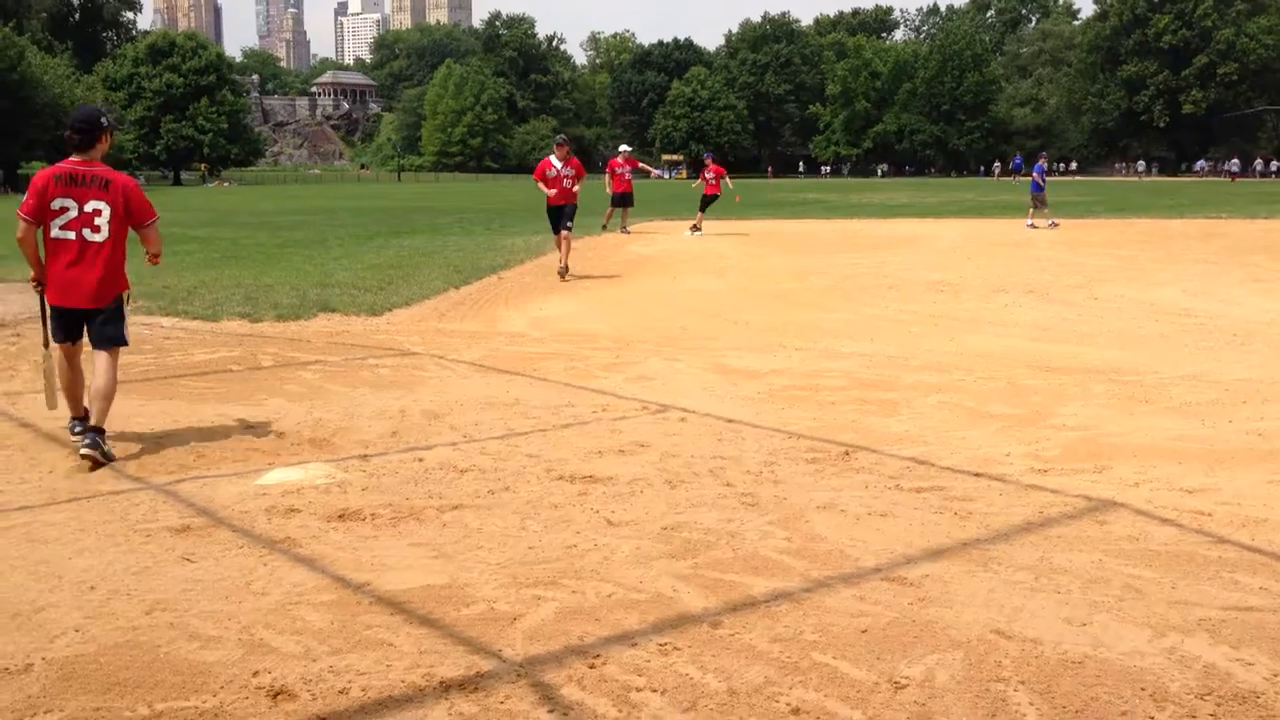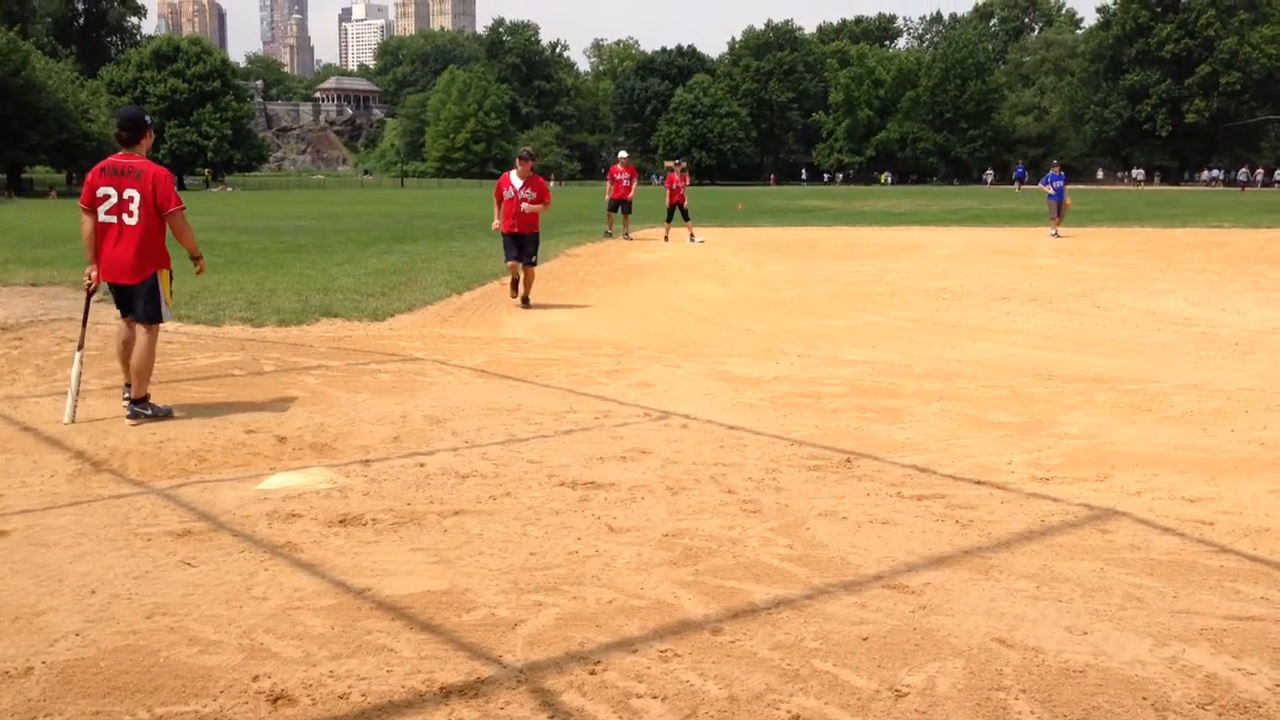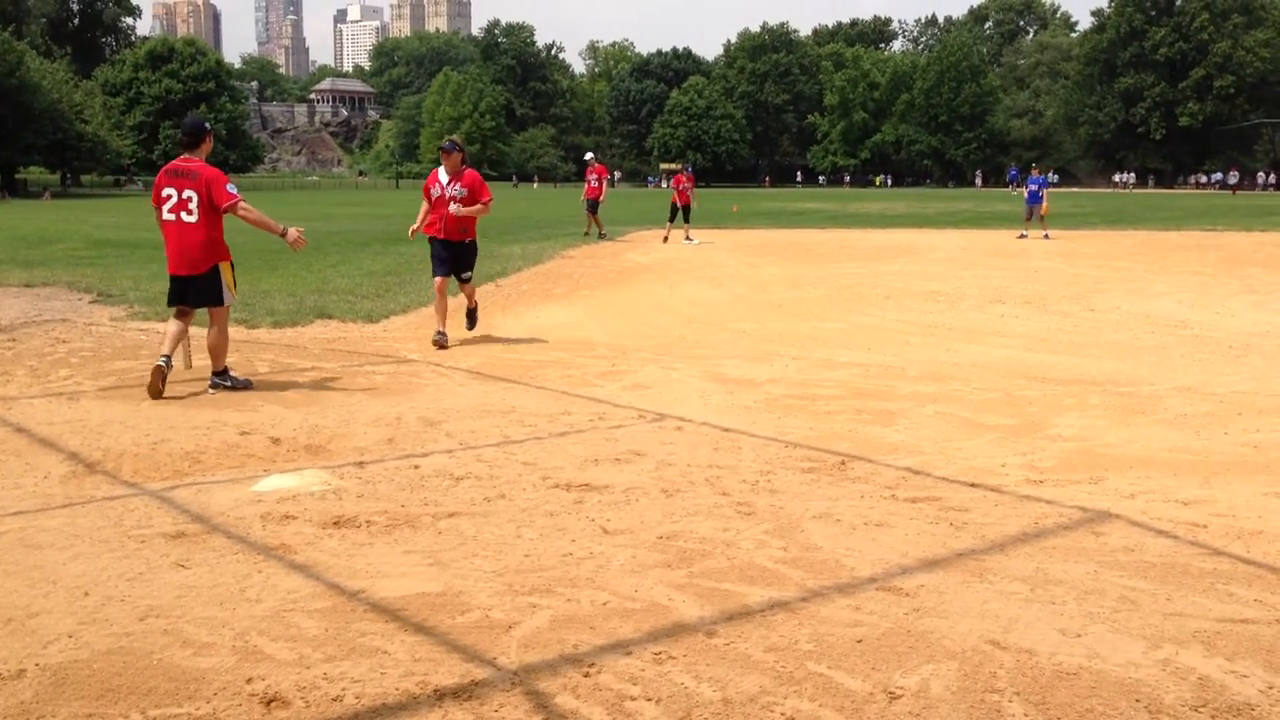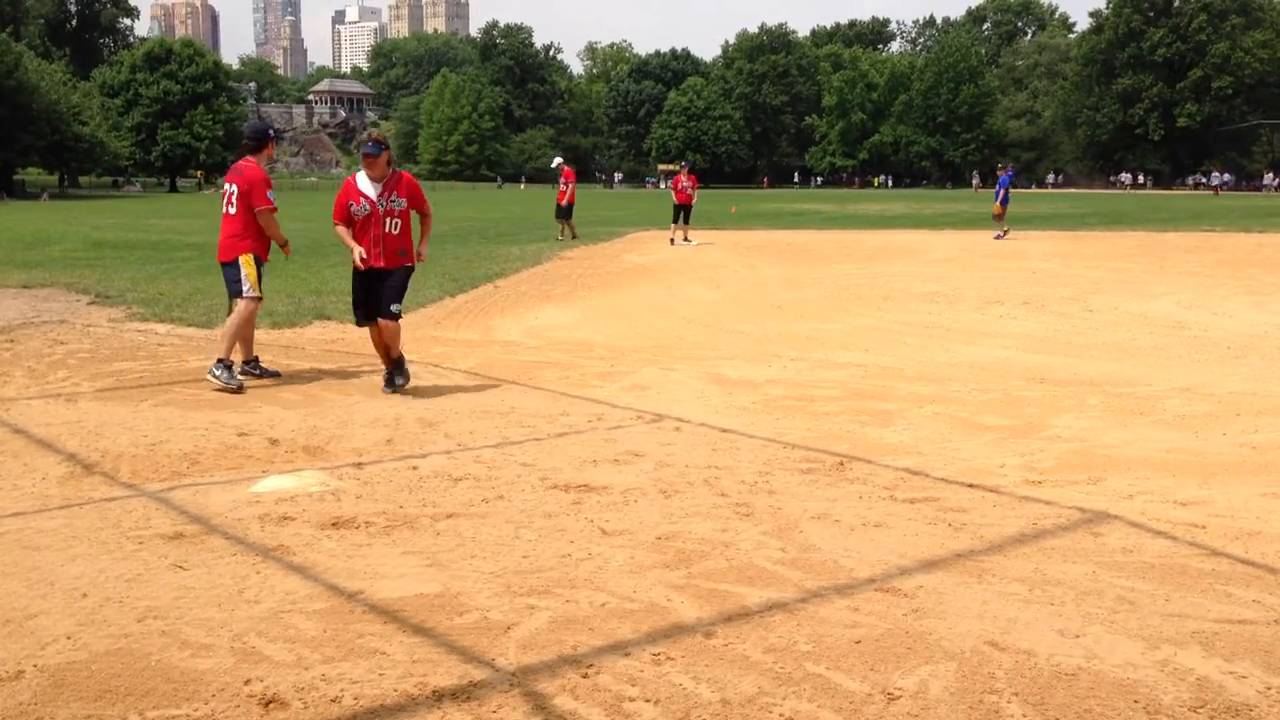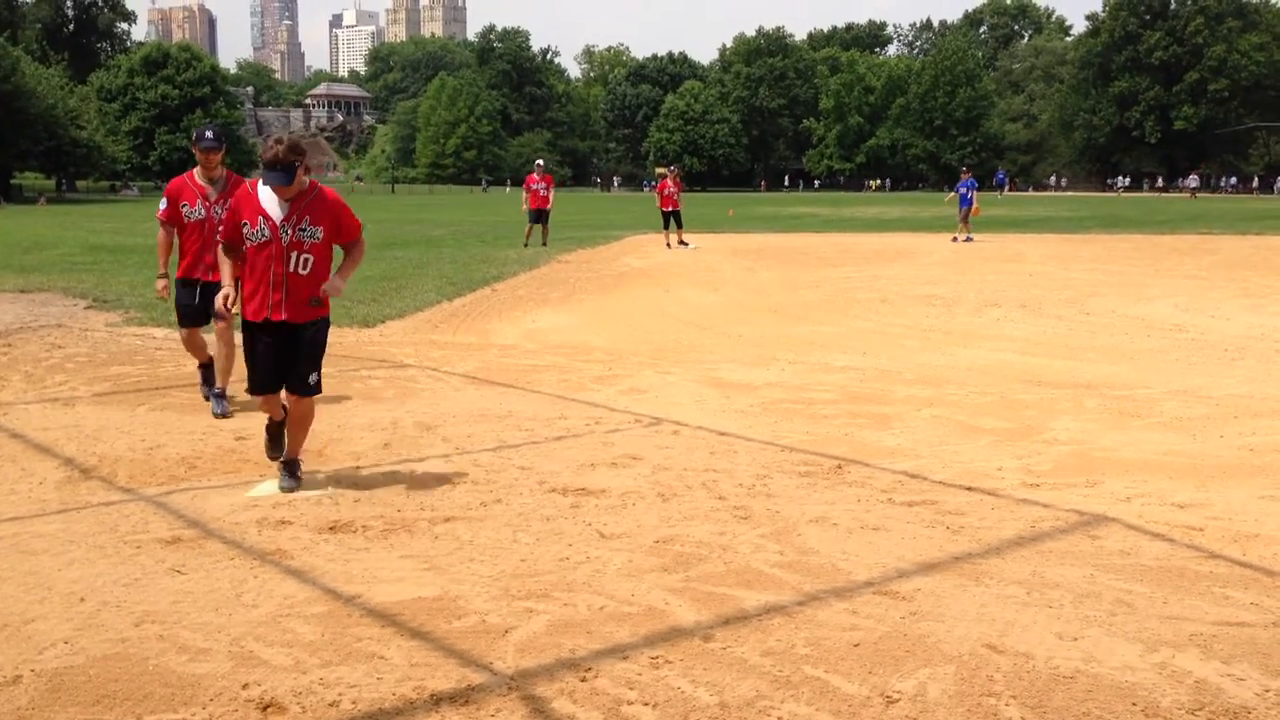
dt=1s
person 1, frame 1
left shoulder: (45, 179)
right shoulder: (123, 184)
left elbow: (24, 234)
right elbow: (150, 234)
left wrist: (38, 270)
right wrist: (156, 252)
left hip: (61, 286)
right hip: (106, 288)
left knee: (68, 352)
right knee: (105, 359)
left ankle: (78, 420)
right ankle: (94, 434)
person 1, frame 2
left shoulder: (98, 172)
right shoulder: (157, 174)
left elbow: (88, 219)
right elbow: (177, 222)
left wrist: (93, 263)
right wrist: (196, 254)
left hip: (112, 266)
right hip: (148, 266)
left knee: (129, 321)
right knee: (147, 330)
left ankle: (131, 386)
right ankle: (139, 403)
person 1, frame 3
left shoulder: (164, 173)
right shoulder: (211, 175)
left elbow: (159, 215)
right elbow: (242, 210)
right wrist: (283, 231)
left hip: (177, 260)
right hip: (209, 259)
left knee: (182, 314)
right knee: (218, 315)
left ankle: (164, 360)
right ankle: (220, 376)
person 1, frame 4
left shoulder: (235, 171)
right shoulder: (258, 176)
right elbow: (265, 219)
right wrist: (283, 243)
left hip: (232, 248)
right hip: (244, 250)
left knee: (247, 306)
right knee: (246, 305)
left ankle: (248, 363)
right ankle: (220, 365)
person 1, frame 5
left shoulder: (240, 187)
right shoulder: (177, 187)
right elbow: (165, 231)
right wrist: (162, 273)
left hip: (226, 273)
right hip: (188, 274)
left knee: (223, 329)
right knee: (188, 334)
left ankle: (219, 393)
right ankle: (206, 364)
person 2, frame 1
left shoulder: (574, 162)
right shoulder: (545, 163)
left elbow: (582, 177)
right elbow: (538, 180)
left wrist: (578, 186)
right wrist: (547, 191)
left hip: (569, 203)
right hip: (553, 204)
left knee: (565, 233)
right knee: (558, 235)
left ankle: (563, 266)
right ankle: (563, 257)
person 2, frame 2
left shoulder: (539, 182)
right shoulder: (504, 179)
left elbow: (546, 205)
right elbow: (498, 200)
left wrist: (534, 208)
right wrist: (496, 219)
left hip: (530, 232)
right hip: (509, 231)
left knee: (528, 267)
right knee: (511, 265)
left ankle: (525, 297)
right ankle: (515, 278)
person 2, frame 3
left shoulder: (472, 177)
right shoulder: (433, 177)
left elbow: (486, 207)
right elbow: (427, 201)
left wrist: (463, 210)
right wrist: (419, 223)
left hip: (464, 240)
right hip: (438, 238)
left knee: (465, 284)
right knee: (439, 283)
left ankle: (472, 306)
right ankle: (441, 332)
person 2, frame 4
left shoulder: (405, 182)
right shoulder: (350, 186)
left elbow: (425, 213)
right elbow: (340, 224)
left wrist: (423, 245)
right wrist: (354, 247)
left hip: (398, 265)
right hip: (365, 267)
left knee: (388, 322)
right knee: (373, 325)
left ankle: (398, 359)
right ankle: (389, 367)
person 2, frame 5
left shoulder: (328, 203)
right shoulder: (245, 198)
left elbow: (356, 245)
right elbow: (227, 245)
left wrist: (339, 278)
right wrist: (228, 283)
left hip: (308, 318)
right hip: (258, 316)
left knee: (302, 395)
right knee: (265, 396)
left ankle: (291, 460)
right ankle: (276, 418)
